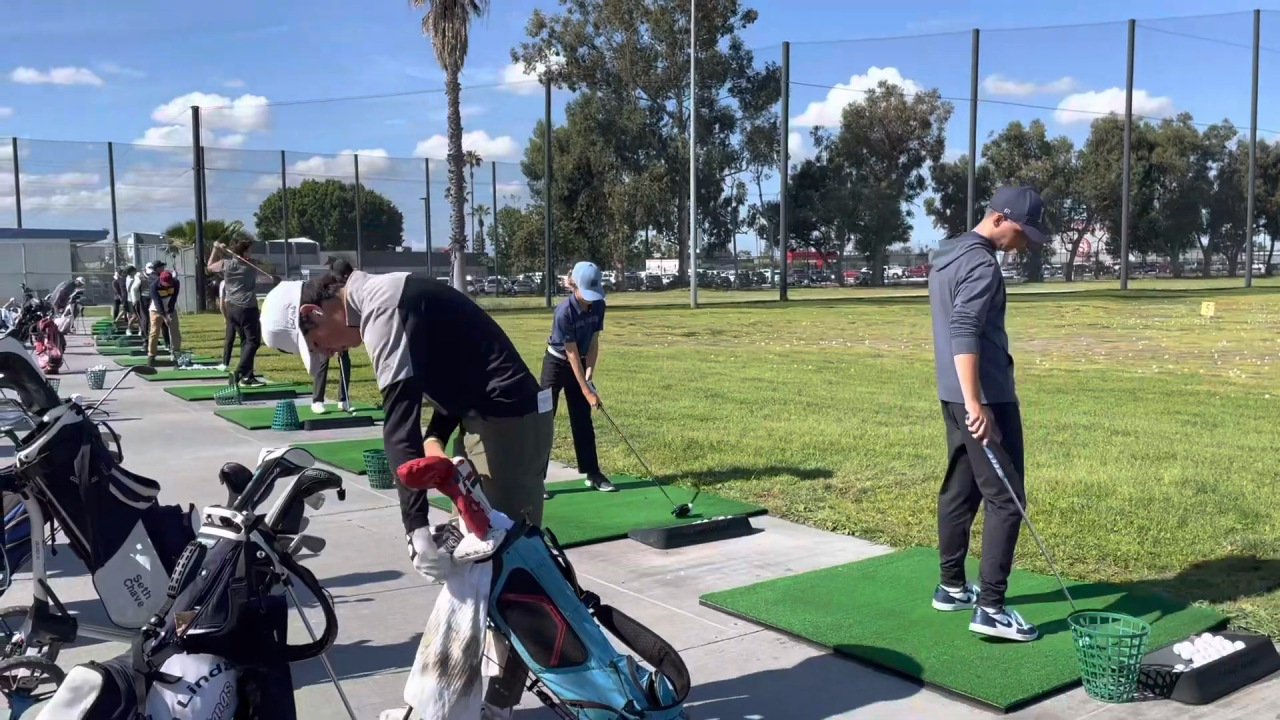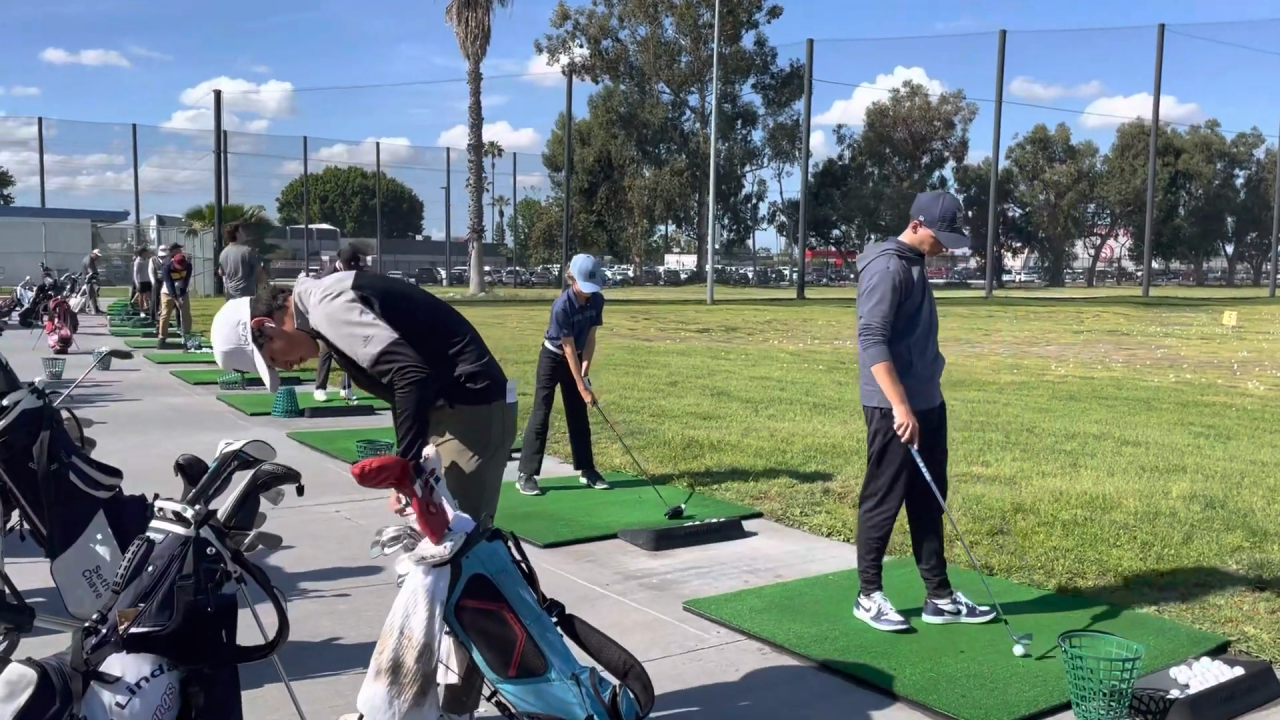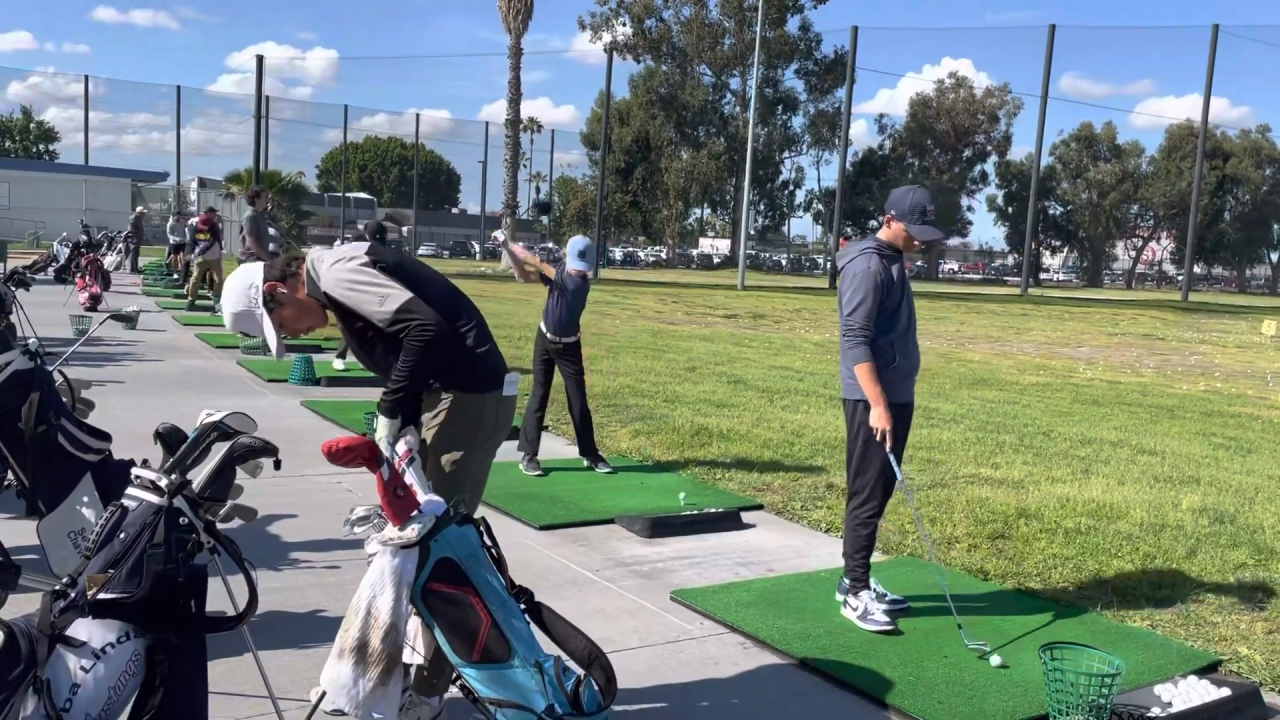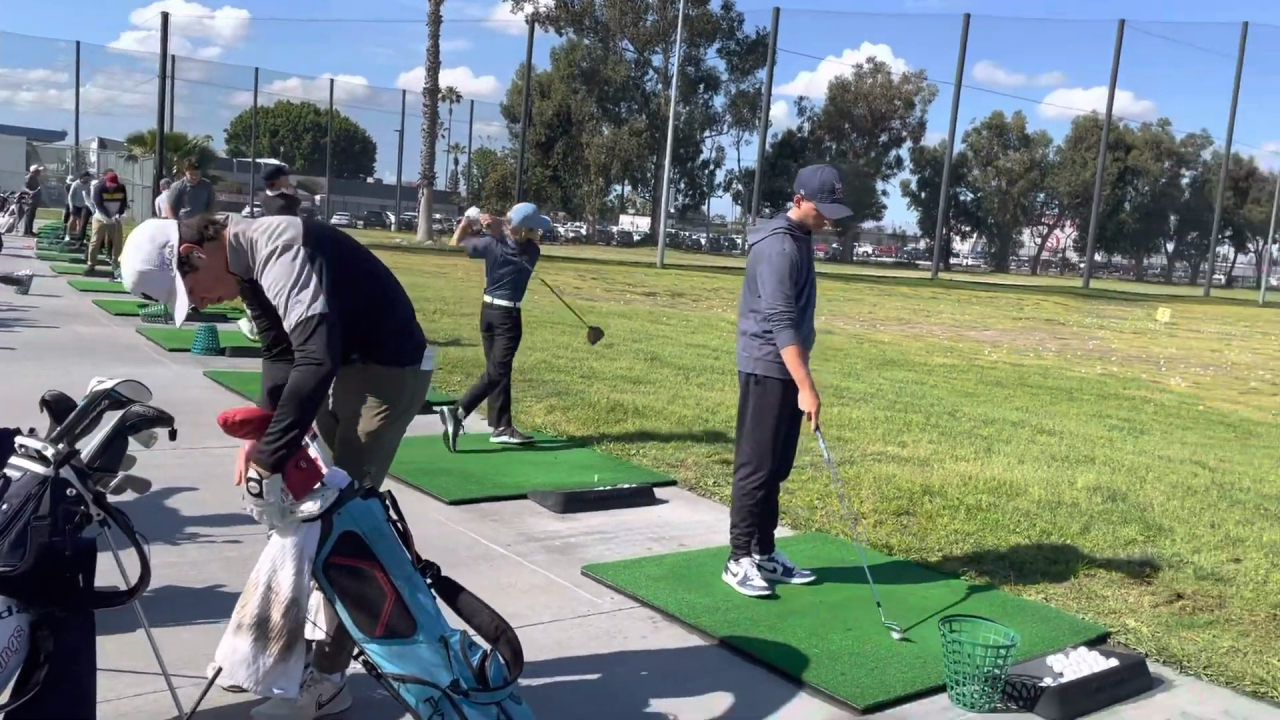
dt=1s
person 1, frame 1
left shoulder: (953, 258)
right shoulder: (980, 263)
right elbow: (965, 335)
right wrist: (975, 402)
left hip: (959, 397)
right hip: (982, 400)
left knee: (959, 491)
right knee: (1006, 500)
left ankle: (952, 586)
right ankle: (991, 608)
person 1, frame 2
left shoulder: (915, 264)
right shoulder: (886, 268)
right elbow: (872, 342)
right wrist: (900, 406)
left hip: (927, 401)
right hip: (894, 408)
left knee: (929, 501)
right knee: (883, 501)
left ankle: (940, 597)
right ankle: (869, 596)
person 1, frame 3
left shoulder: (892, 261)
right shoulder: (866, 266)
right elbow: (855, 341)
right wrist: (878, 405)
left hip: (897, 395)
right hip: (873, 399)
left knee: (876, 489)
right knee: (869, 492)
left ankle: (855, 578)
right ankle: (856, 592)
person 1, frame 4
left shoulder: (799, 238)
right shoulder: (778, 247)
right elbow: (780, 323)
left wrist: (803, 379)
right wrist: (806, 387)
left hip: (786, 370)
right hip: (768, 369)
left knee: (776, 469)
right knee: (756, 466)
left ankle: (764, 554)
right ankle: (739, 560)
person 2, frame 1
left shoulder: (379, 309)
right shoulder: (381, 298)
left elbow: (399, 421)
left wrist: (417, 527)
right wrist: (436, 438)
left hip: (508, 419)
right hip: (488, 417)
person 2, frame 2
left shoulder: (326, 304)
right shoulder: (330, 307)
left elbow: (409, 376)
right elbow: (402, 377)
left hip: (471, 409)
right hip: (453, 409)
person 2, frame 3
left shoulder: (337, 271)
right shoulder: (337, 283)
left elbow: (426, 329)
left wrist: (388, 413)
right wrist: (397, 436)
left hip: (470, 395)
right hip: (440, 393)
person 2, frame 4
left shoulder: (277, 248)
right shoulder: (249, 260)
left elbow: (314, 359)
right elbow: (280, 348)
left wrist: (267, 460)
right wrist: (261, 433)
left hip: (386, 368)
right hip: (347, 365)
left ankle: (326, 679)
right ankle: (314, 635)
person 3, frame 1
left shoulder: (598, 306)
right shoulder: (564, 312)
left elbow: (593, 343)
right elbow: (572, 353)
left wrist: (589, 377)
right wrist: (586, 391)
left hip: (579, 363)
right hip: (556, 364)
left knee: (583, 420)
left ankle: (592, 473)
person 3, frame 2
left shoulder: (596, 300)
right shoulder: (562, 306)
left elbow: (590, 338)
right elbow: (569, 348)
left wrist: (585, 373)
right wrist: (582, 387)
left hip: (575, 359)
right hip: (552, 359)
left knee: (579, 416)
right knee: (541, 414)
left ankle: (586, 470)
right ankle: (525, 474)
person 3, frame 3
left shoulder: (578, 284)
right shoulder: (559, 273)
left elbow: (538, 264)
right elbow: (526, 272)
left wrist: (507, 243)
right wrist: (512, 251)
left hip: (568, 347)
right hip: (545, 340)
left knee: (578, 402)
right knee: (539, 397)
left ankle: (590, 454)
right ankle: (528, 455)
person 3, frame 4
left shoulder: (492, 244)
right shoulder: (532, 252)
left elbow: (457, 242)
left wrist: (467, 220)
right wrist: (493, 222)
left hip: (488, 309)
right hip: (508, 315)
left knee: (498, 369)
right knee: (497, 371)
left ankle: (501, 427)
right ankle: (458, 411)
